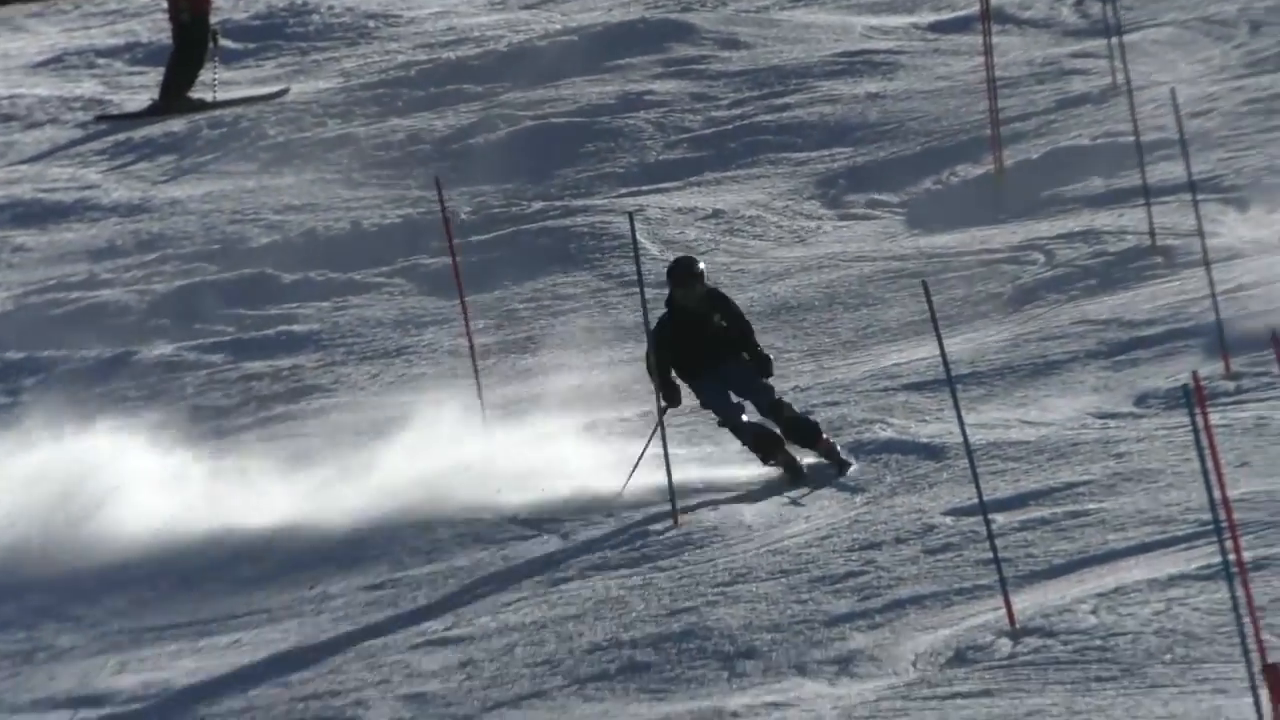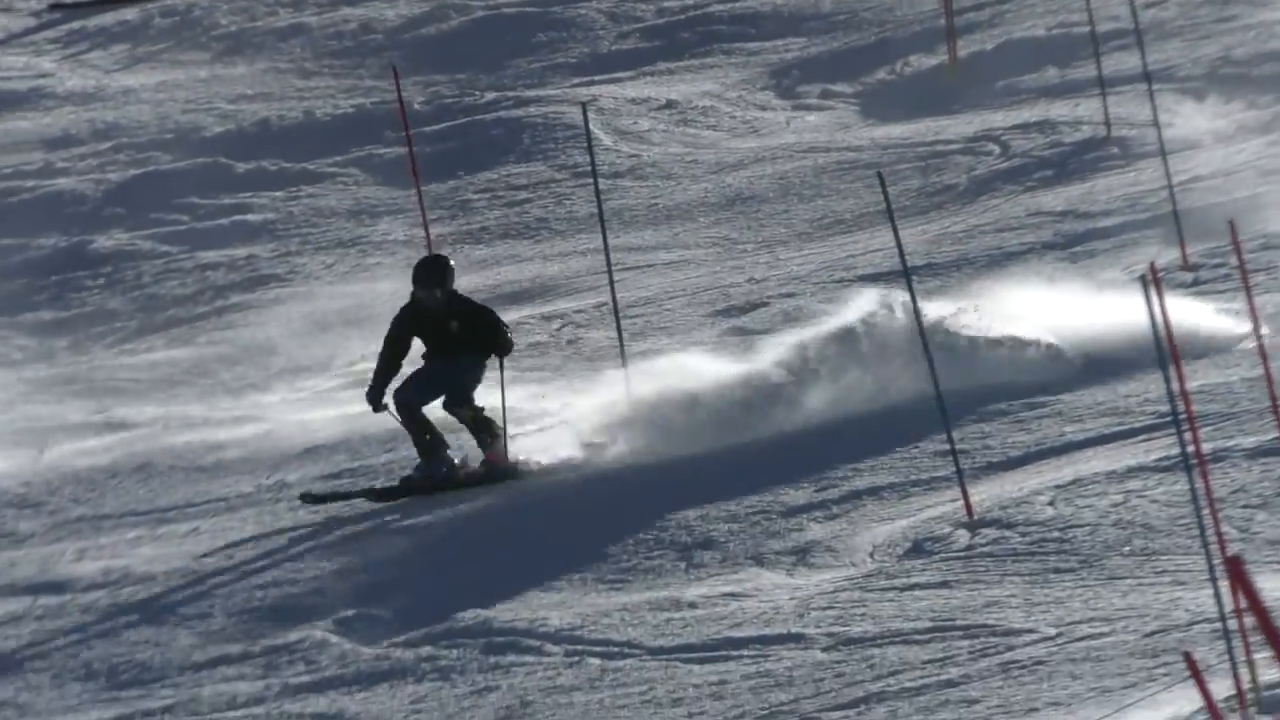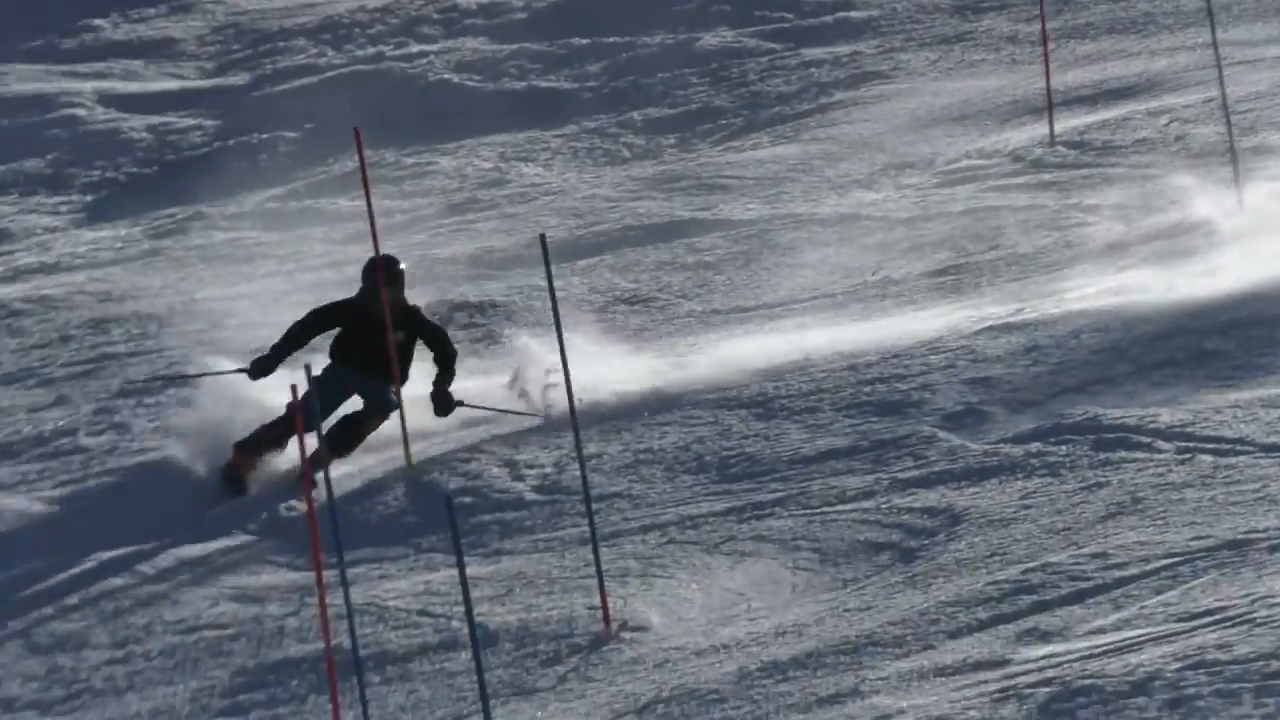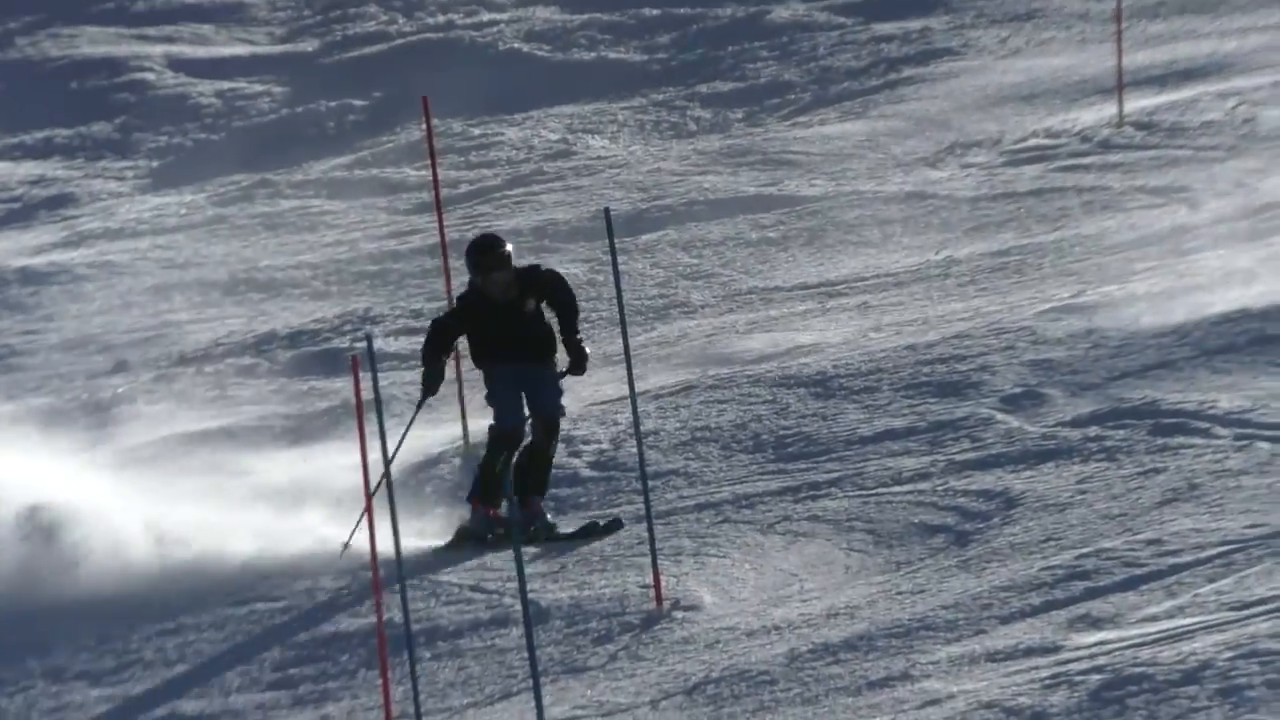
dt=0.7s
person 1, frame 1
left shoulder: (714, 300)
right shoulder: (670, 325)
left elbow: (739, 325)
right elbow: (657, 360)
left wrist: (757, 353)
right wrist: (667, 389)
left hip: (732, 363)
right hip: (704, 377)
left knee: (770, 405)
right knee: (734, 418)
left ankle: (820, 444)
right ankle: (780, 456)
person 1, frame 2
left shoulder: (463, 308)
right shoulder: (412, 312)
left elbow: (495, 328)
right elbow: (393, 349)
left wrist: (501, 343)
right wrist: (377, 386)
left hip: (470, 361)
right hip: (440, 361)
left knee: (456, 403)
right knee: (403, 399)
left ankle: (495, 453)
right ankle: (437, 461)
person 1, frame 3
left shoulder: (411, 318)
right shoulder: (353, 309)
left elbow: (444, 349)
right elbow: (311, 324)
left wrist: (441, 388)
right wrist: (274, 356)
left hip: (383, 378)
right hip: (346, 368)
left knee: (381, 406)
right knee: (307, 416)
left ankle: (322, 456)
right ankle: (244, 456)
person 1, frame 4
left shoulder: (534, 280)
right shoulder: (471, 305)
left elbow: (562, 295)
right elbow: (439, 336)
left wrist: (573, 342)
right wrist: (432, 375)
left hip: (539, 364)
right hip: (499, 369)
left knee: (548, 425)
right knee: (510, 431)
left ankle: (530, 505)
right ankle: (482, 511)
